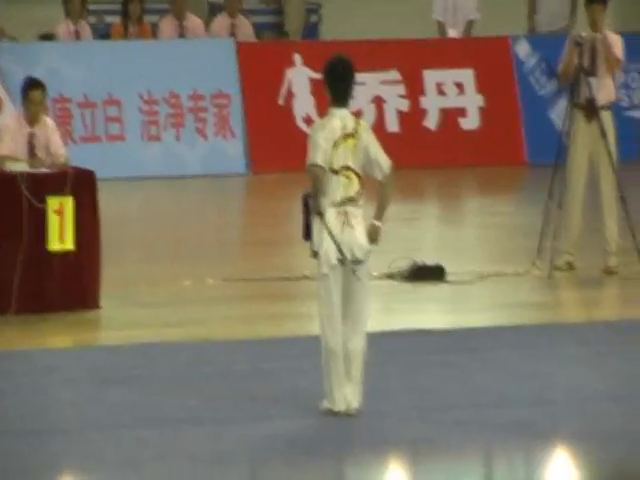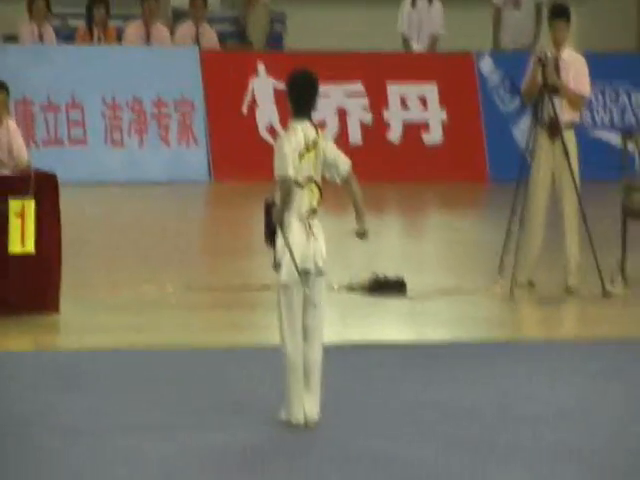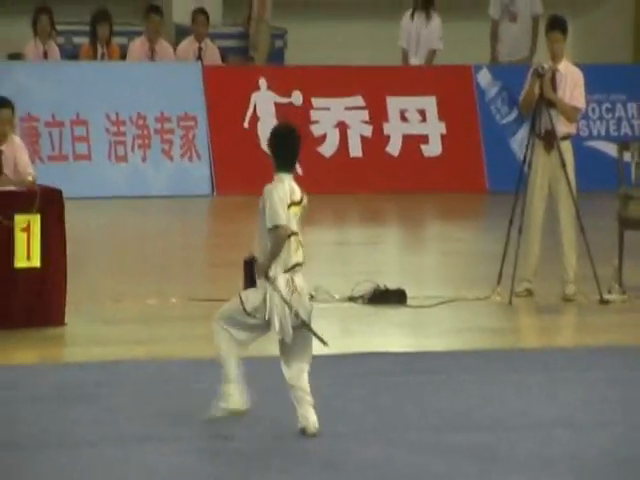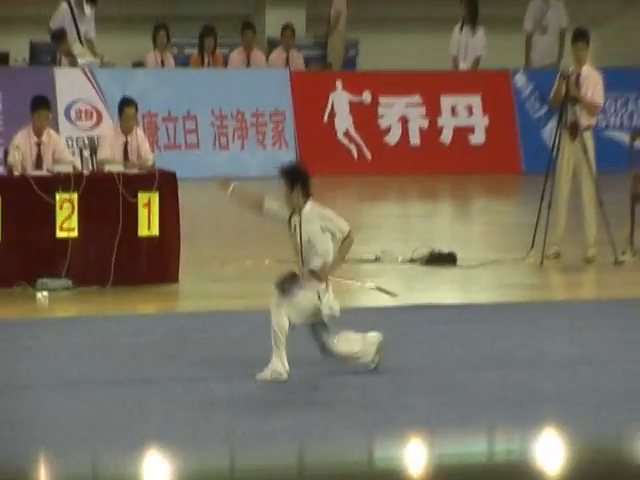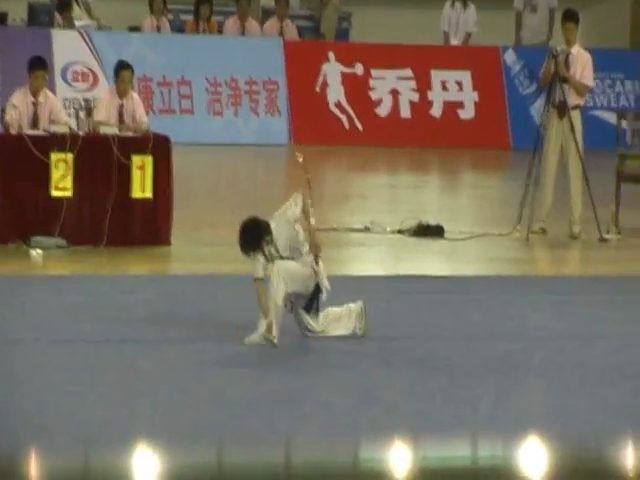
dt=0.7s
person 1, frame 1
left shoulder: (322, 128)
right shoulder: (362, 129)
left elbow: (316, 171)
right elbow: (386, 175)
left wrist: (317, 207)
right wrist: (377, 222)
left hip: (330, 227)
right hip: (357, 227)
left knee: (333, 320)
right knee: (356, 321)
left ankle: (337, 398)
right ankle: (353, 397)
person 1, frame 2
left shoulder: (287, 139)
right shoulder: (320, 140)
left elbow: (287, 183)
right elbow: (348, 176)
left wrist: (279, 216)
right wrist: (361, 220)
left hip: (292, 238)
right hip: (314, 236)
left knee: (293, 330)
right knee: (312, 329)
left ankle: (297, 409)
right ankle: (310, 407)
person 1, frame 3
left shoulder: (274, 191)
right shoulder: (298, 191)
left elbow: (283, 232)
left wrist: (265, 267)
left hip: (273, 289)
right hip: (298, 289)
left knee: (224, 324)
right knee: (295, 359)
left ankle: (234, 397)
right ankle: (308, 419)
person 1, frame 4
left shoulder: (319, 214)
right shoulder: (290, 212)
left elbow: (348, 237)
right elbow: (259, 205)
left wrist: (330, 268)
left hip: (318, 289)
right hip: (306, 288)
right knee: (329, 342)
left ankle: (279, 367)
right ankle: (371, 345)
person 1, frame 5
left shoulder: (284, 218)
right elbow: (259, 286)
right wrist: (267, 319)
left hip: (310, 270)
right hip: (296, 279)
left knee: (278, 270)
left ankle: (266, 334)
right ankle: (355, 314)
person 2, frame 1
left shoulder: (613, 40)
right shoulder: (577, 41)
left elbow: (614, 68)
right elbow: (565, 79)
left wrist: (603, 35)
right wrist: (573, 53)
left hip: (604, 115)
right hip: (581, 116)
left knee: (609, 183)
right knee: (575, 182)
left ankle: (611, 253)
right ankle: (568, 251)
person 2, frame 2
left shoulder: (576, 62)
right shoulder: (540, 60)
left elbow: (579, 103)
right elbow: (528, 97)
left wrist: (559, 82)
right wrist: (536, 74)
left hip: (565, 134)
right hip: (544, 134)
left knee: (569, 200)
right knee: (536, 199)
left ankle: (572, 271)
right ankle: (528, 268)
person 2, frame 3
left shoulder: (574, 74)
right shoulder: (537, 71)
left elbow: (573, 114)
right elbow: (525, 110)
left wrist: (552, 95)
right wrist: (533, 86)
left hip: (562, 145)
right hip: (540, 145)
left knee: (567, 212)
right knee: (534, 211)
left ankle: (570, 280)
right ankle: (527, 277)
person 2, frame 4
left shoulder: (594, 76)
right shoulder: (565, 75)
left elbow: (594, 110)
right elbow: (554, 105)
left wrist: (577, 94)
right wrist: (561, 86)
left hip: (584, 135)
right hip: (566, 135)
left knee: (588, 189)
right knee: (561, 187)
left ankle: (590, 245)
right ankle: (556, 243)
person 2, frame 5
left shoulder: (584, 57)
right shoulder: (555, 53)
left elbow: (584, 90)
right elbow: (543, 83)
left wrist: (566, 74)
right wrist: (549, 65)
left hip: (573, 114)
right hip: (554, 113)
left knee: (574, 167)
right knee: (548, 165)
left ankle: (575, 222)
right ankle: (542, 218)
